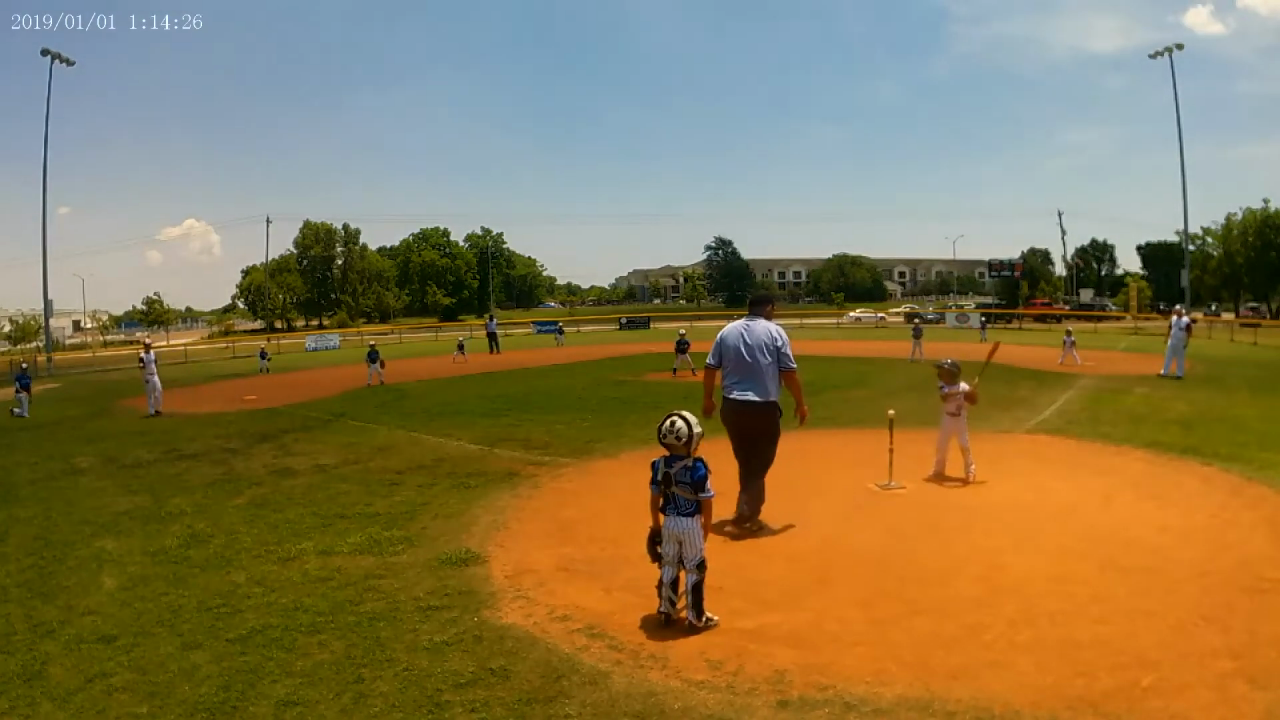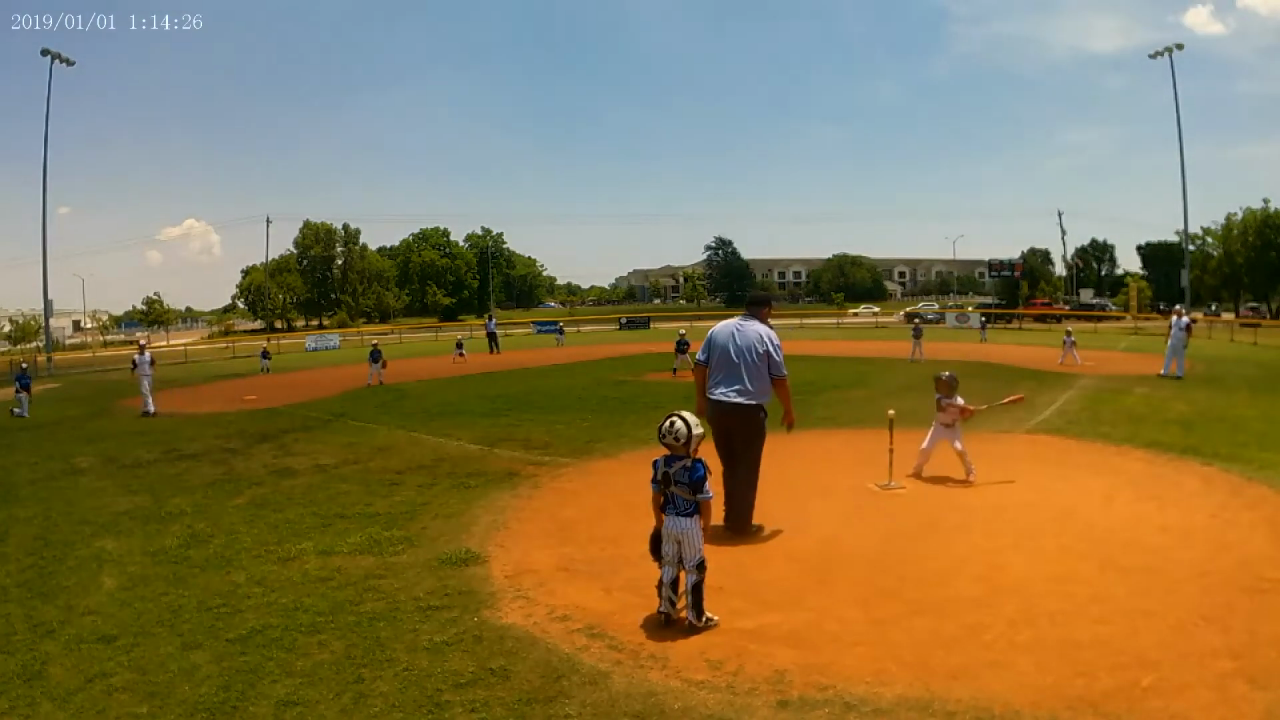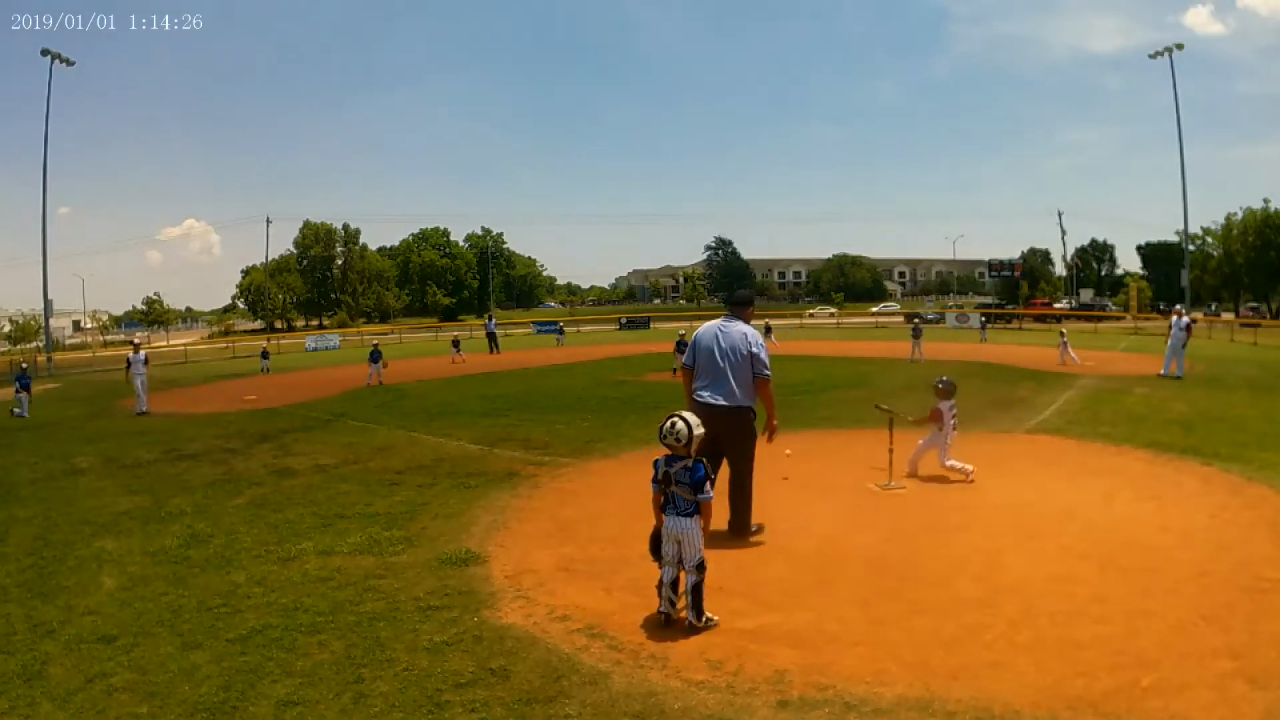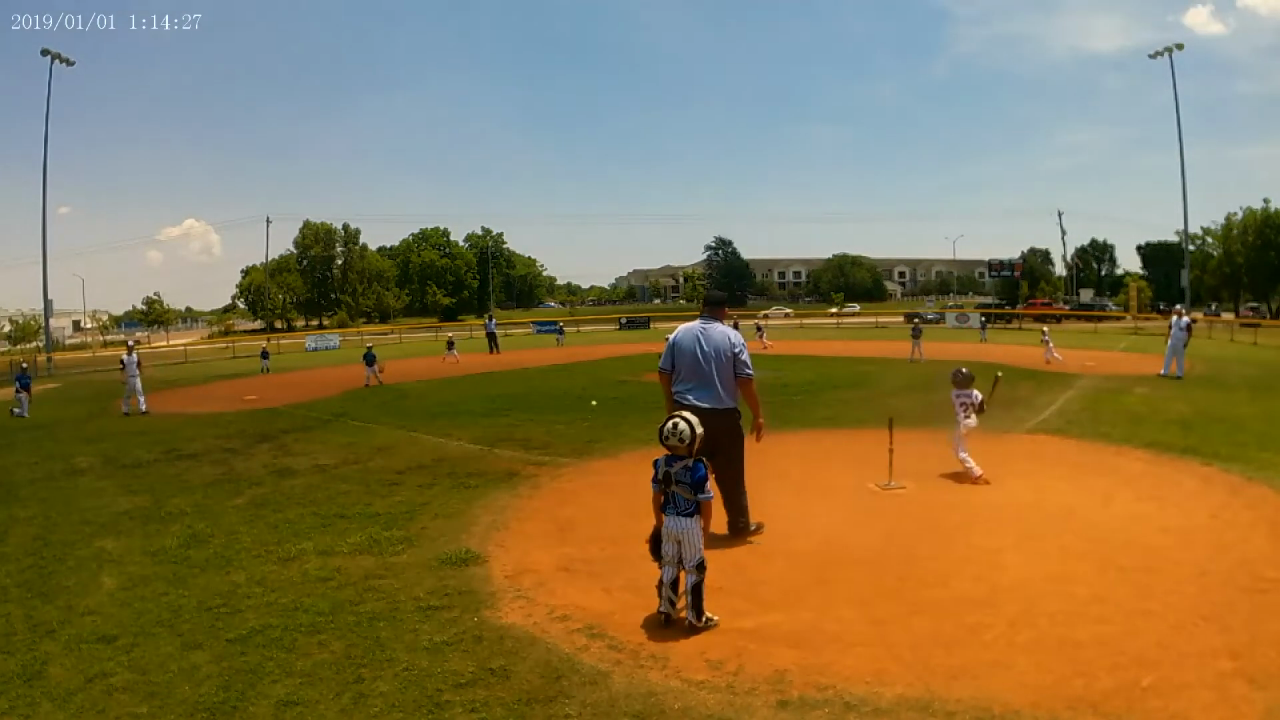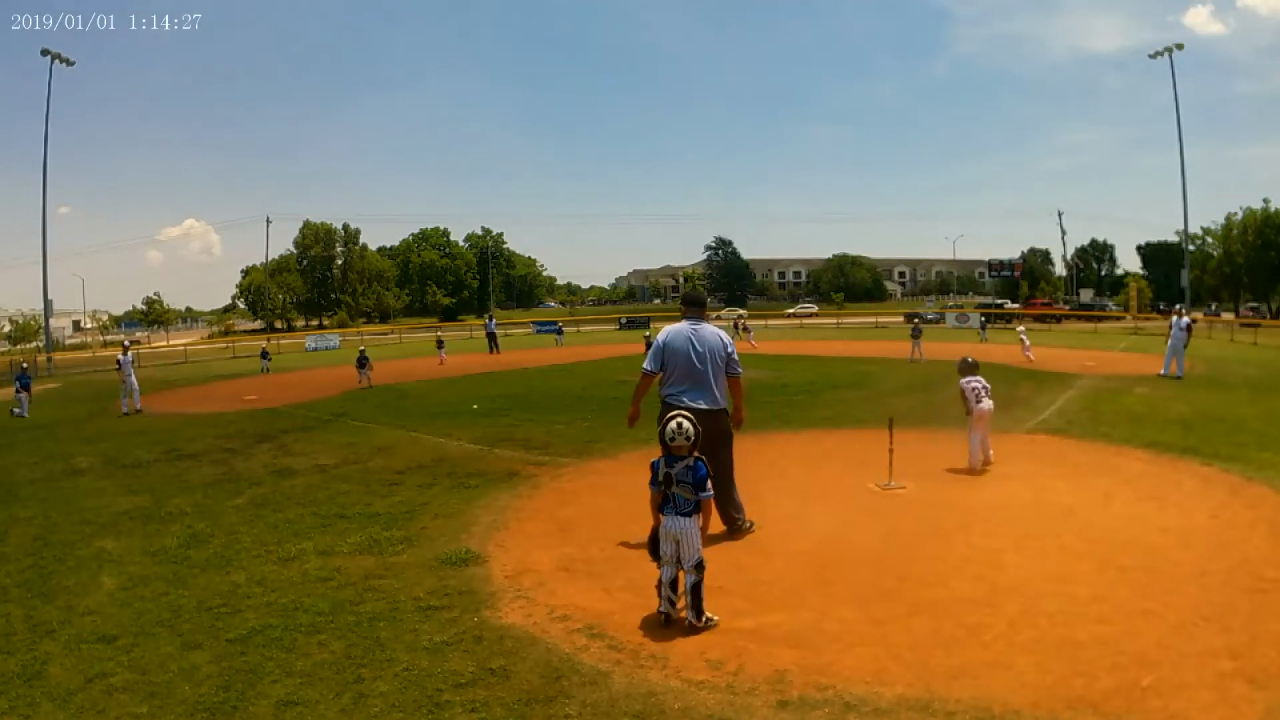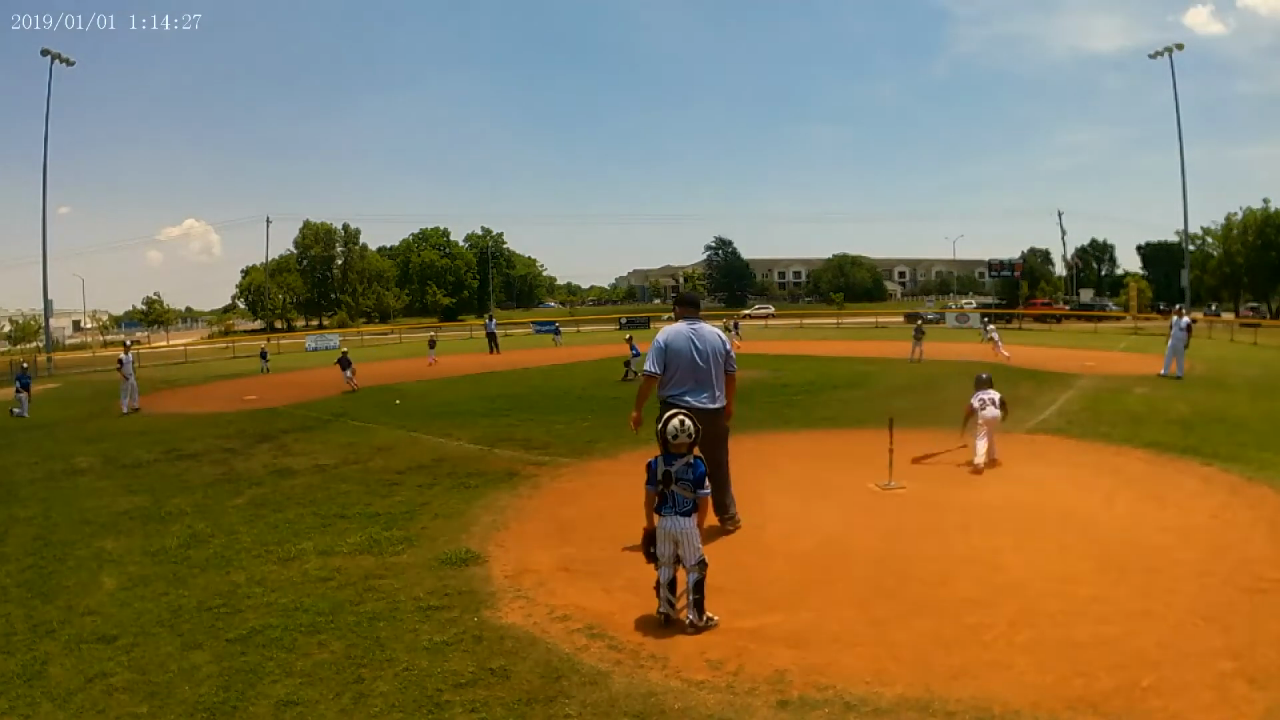
dt=0.3s
person 1, frame 1
left shoulder: (727, 331)
right shoulder: (775, 332)
left elbow: (710, 368)
right elbow: (789, 373)
left wrist: (708, 399)
right wrist: (800, 403)
left hip: (732, 407)
right hip: (763, 408)
left knee: (746, 462)
right knee: (760, 464)
left ankle: (747, 511)
right ankle: (744, 517)
person 1, frame 2
left shoulder: (719, 329)
right shoulder: (766, 335)
left elbow: (700, 366)
right elbow: (779, 379)
left wrist: (701, 399)
right wrist: (788, 410)
left hip: (716, 407)
right hip: (748, 411)
left knee: (729, 464)
right knee: (746, 469)
left ankle: (731, 516)
right ankle: (740, 524)
person 1, frame 3
left shoulder: (703, 330)
right shoulder: (751, 336)
left elbow: (687, 369)
right elbow: (762, 381)
left wrist: (691, 400)
right wrist: (771, 416)
left hip: (703, 410)
right hip: (736, 413)
right knee: (740, 471)
right ankle: (740, 526)
person 1, frame 4
left shoulder: (680, 333)
right shoulder: (732, 337)
left elbow: (664, 373)
right elbow: (745, 380)
left wrist: (671, 402)
right wrist: (757, 415)
left hip: (684, 412)
right hip: (721, 415)
right knee: (730, 473)
right ankle: (740, 525)
person 1, frame 5
left shoulder: (667, 334)
right shoulder: (720, 337)
left elbow: (648, 374)
right elbow: (734, 378)
left wrist: (635, 406)
right wrist: (739, 408)
left hip: (675, 413)
right hip: (712, 414)
right knee: (721, 471)
right ankle: (736, 523)
person 1, frame 6
left shoulder: (667, 334)
right shoulder: (718, 336)
left elbow: (651, 377)
right elbow: (730, 376)
left wrist: (638, 409)
right wrist: (729, 404)
left hip: (676, 412)
right hip: (713, 412)
right knee: (718, 466)
right ankle: (728, 516)
person 2, frame 1
left shoulder: (659, 465)
right shoulder: (697, 468)
left elbow: (654, 499)
right elbow: (706, 503)
left wrist: (655, 524)
right wrist: (706, 528)
left hip: (669, 523)
right hip: (691, 524)
left knee: (669, 567)
right knee: (695, 570)
left ankle: (666, 611)
right ankle: (696, 617)
person 2, frame 2
left shoulder: (660, 465)
right shoulder: (697, 468)
left elbow: (655, 499)
right elbow: (705, 504)
left wrist: (659, 524)
right wrist: (706, 528)
left hip: (669, 523)
right hip: (690, 524)
left knee: (668, 567)
right knee: (694, 570)
left ankle: (666, 611)
right ankle: (696, 617)
person 2, frame 3
left shoulder: (661, 464)
right shoulder: (698, 468)
left elbow: (656, 499)
right elbow: (705, 504)
left wrist: (659, 523)
right wrist: (706, 529)
left hip: (669, 522)
right hip: (690, 524)
left knee: (668, 567)
right knee: (694, 570)
left ankle: (666, 611)
right ankle: (696, 617)
person 2, frame 4
left shoulder: (661, 464)
right shoulder: (699, 468)
left elbow: (656, 498)
right elbow: (706, 505)
left wrist: (659, 523)
right wrist: (706, 529)
left hip: (669, 523)
right hip: (690, 524)
left knee: (669, 567)
right knee: (694, 570)
left ankle: (666, 611)
right ankle: (696, 617)
person 2, frame 5
left shoulder: (659, 465)
right shoulder: (698, 467)
left elbow: (654, 499)
right elbow: (706, 503)
left wrist: (656, 524)
right wrist: (705, 528)
left hip: (667, 523)
right hip: (689, 524)
left knee: (667, 567)
right knee: (693, 570)
left ankle: (666, 611)
right ankle: (696, 617)
person 2, frame 6
left shoulder: (655, 464)
right shoulder: (697, 465)
left elbow: (649, 499)
right elbow: (703, 501)
left wrist: (650, 524)
right wrist: (700, 525)
left hip: (664, 522)
right hip: (687, 523)
left knee: (665, 568)
right knee: (695, 569)
left ankle: (666, 612)
right ankle: (696, 617)
